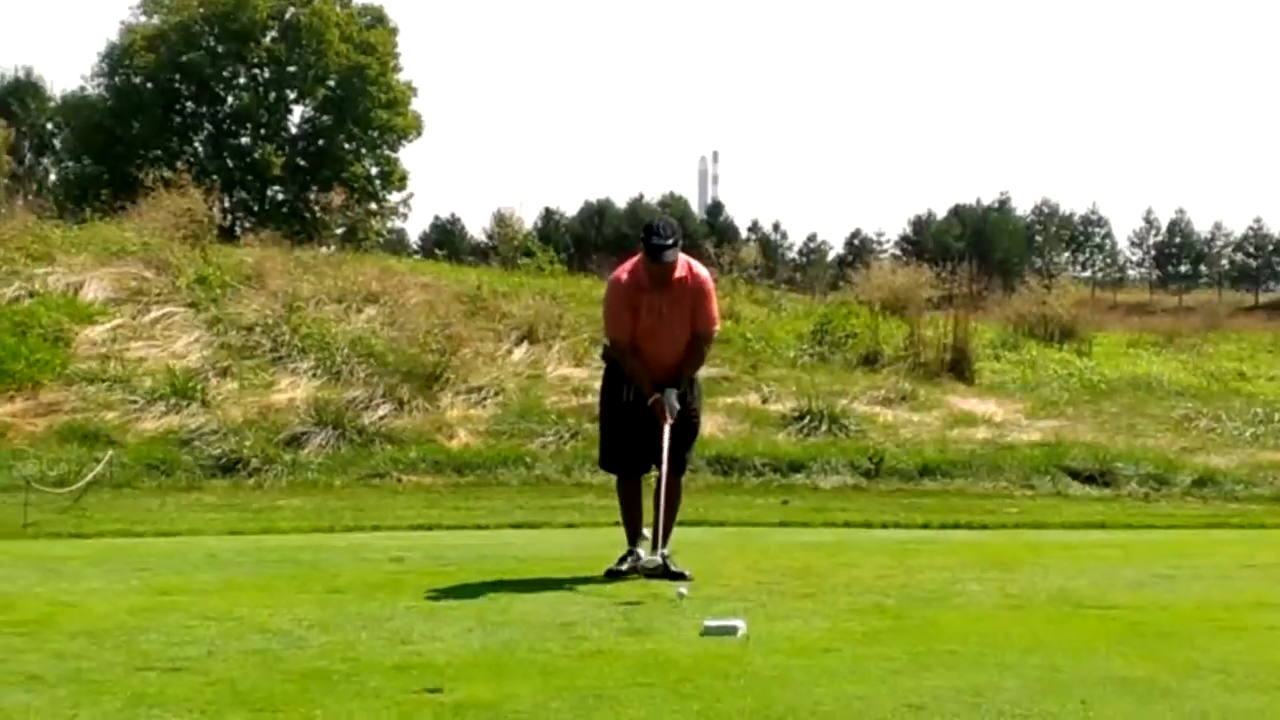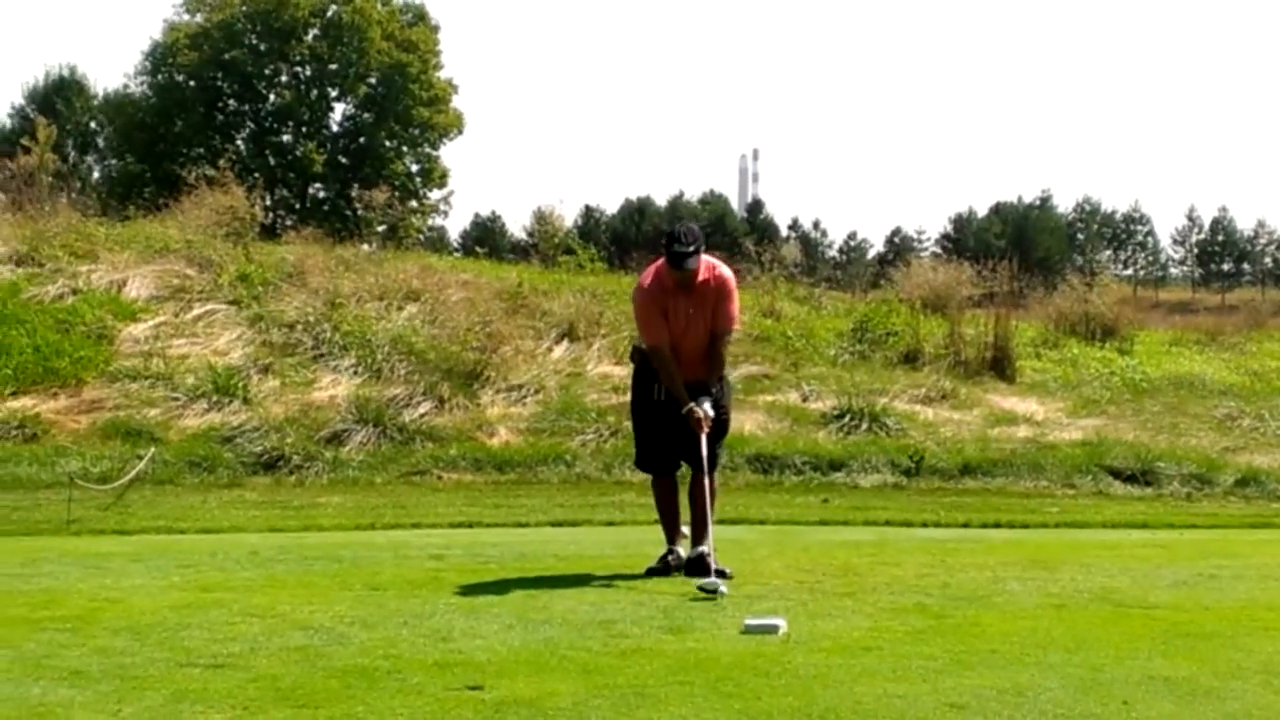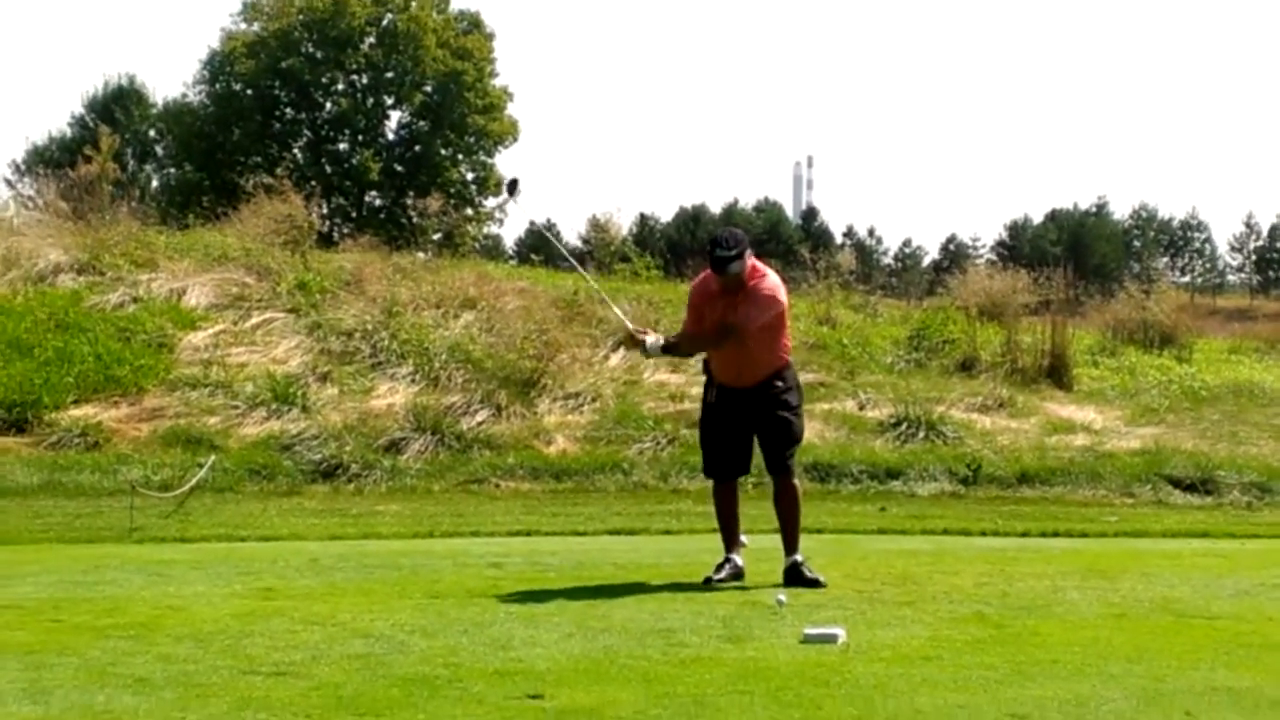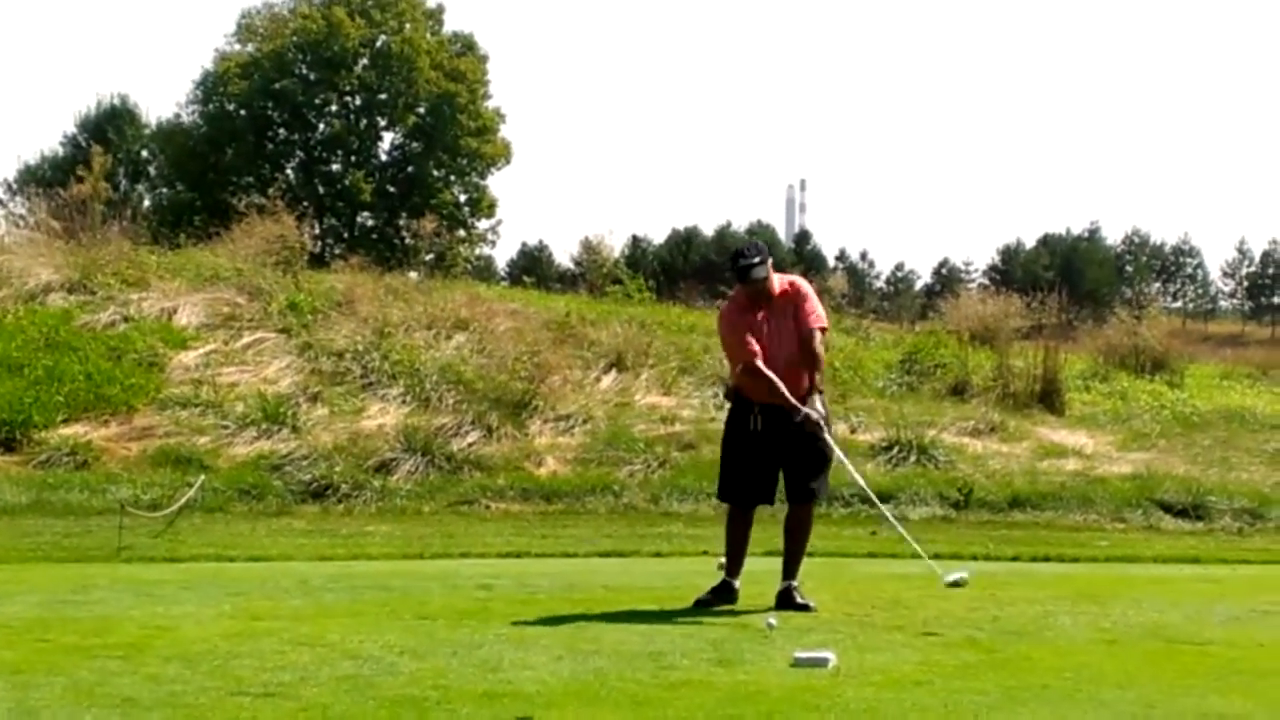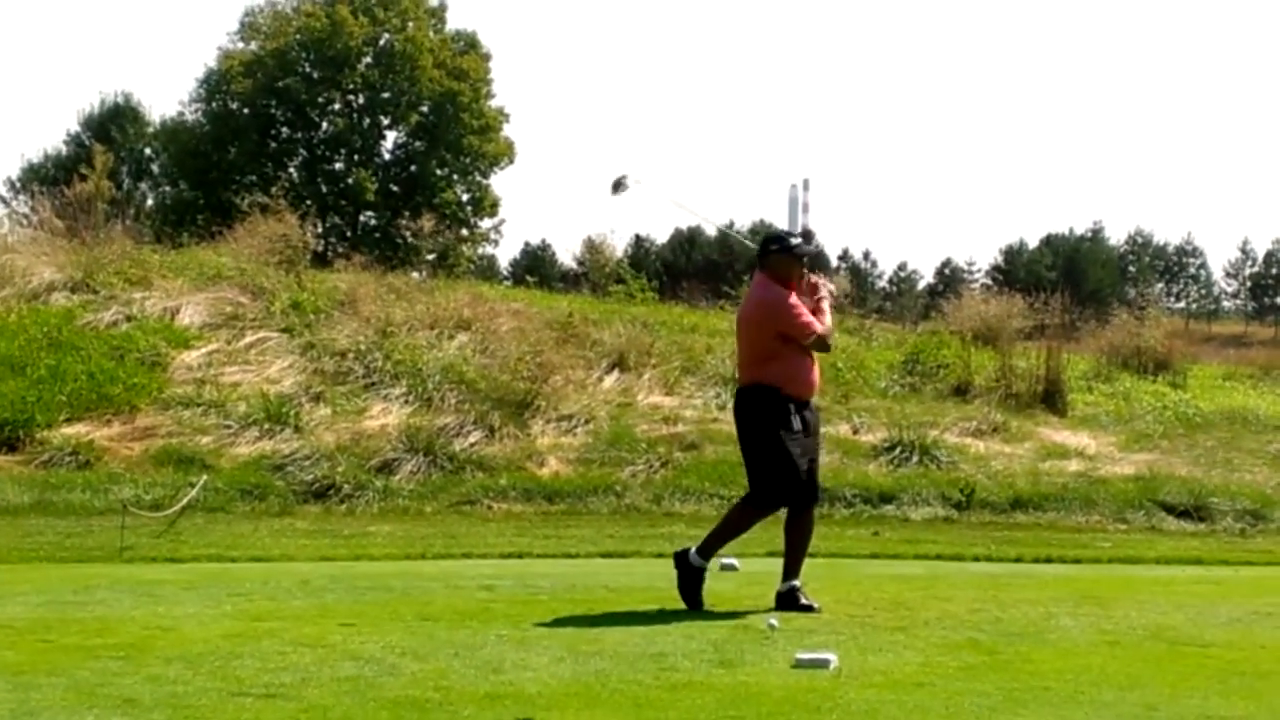
dt=0.7s
person 1, frame 1
left shoulder: (699, 279)
right shoulder: (621, 283)
left elbow: (703, 339)
right elbow: (620, 348)
left wrist: (675, 388)
right wrist: (650, 396)
left hip: (678, 384)
right hip: (628, 383)
left knee: (673, 470)
right knee: (628, 469)
left ankle: (660, 553)
right ankle: (634, 551)
person 1, frame 2
left shoulder: (722, 279)
right shoulder: (648, 288)
left elbow: (720, 342)
right elbow: (661, 355)
left wrist: (707, 396)
right wrist: (686, 406)
left hip: (708, 379)
right hip: (658, 381)
left knee: (705, 466)
right knee: (662, 467)
left ankle: (699, 551)
right ankle: (673, 549)
person 1, frame 3
left shoulder: (767, 288)
right shoulder: (702, 288)
left elbow: (723, 337)
right elbow: (690, 337)
left wrist: (662, 345)
right wrist: (659, 341)
left hip: (772, 385)
right hip: (723, 388)
left knee: (783, 471)
right knee: (723, 475)
left ankle: (794, 561)
right ankle: (732, 558)
person 1, frame 4
left shoulder: (797, 290)
right shoulder: (733, 314)
left elbow: (814, 345)
right elbow: (755, 369)
left wrist: (814, 396)
right wrist: (795, 405)
left hip: (806, 407)
right hip: (753, 411)
left knee: (803, 500)
right knee: (742, 499)
left ankle: (789, 586)
right ankle: (730, 581)
person 1, frame 5
left shoulder: (775, 295)
right shoulder: (774, 299)
left elbow: (807, 339)
right elbow: (822, 338)
left wrist: (815, 295)
right wrist: (823, 300)
left hip: (792, 409)
right hip: (768, 408)
left knee: (805, 501)
right knee: (768, 496)
left ankle: (790, 587)
right ankle: (695, 558)
